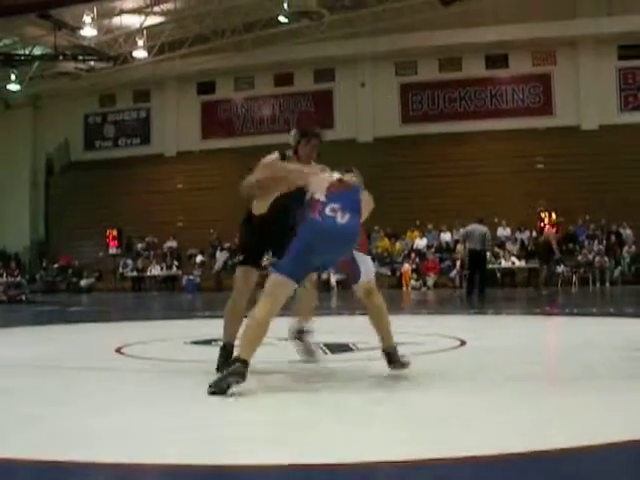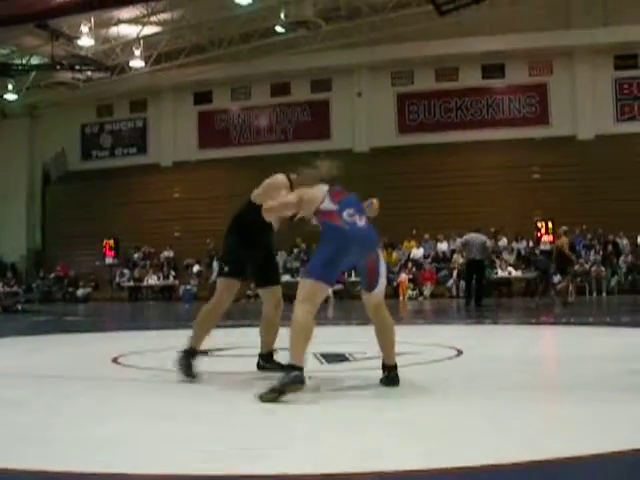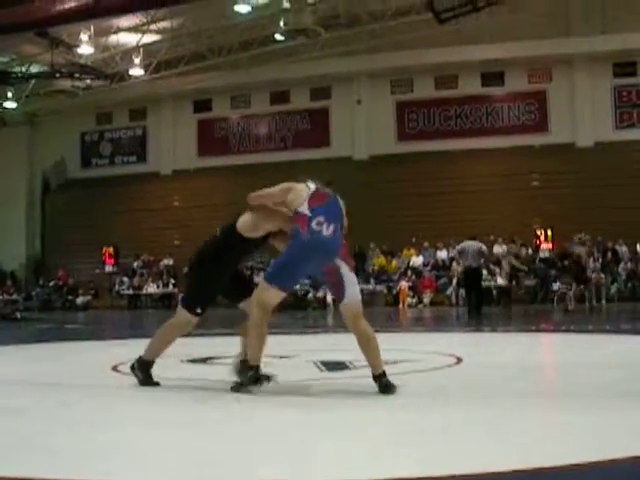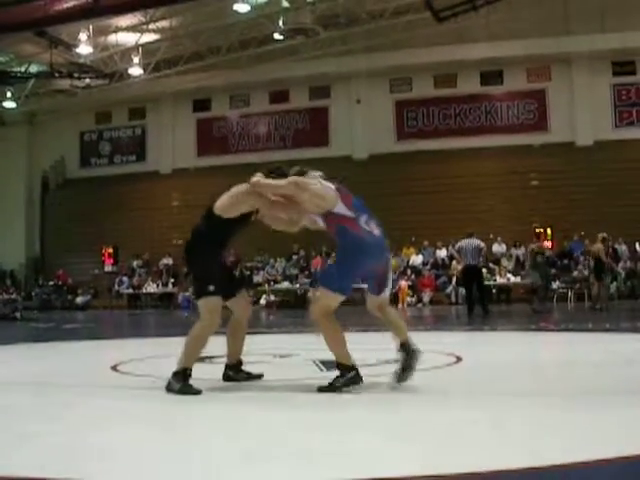
dt=0.4s
person 1, frame 1
left shoulder: (321, 178)
right shoulder: (365, 197)
left hip: (315, 232)
right hip: (347, 239)
left knee: (268, 302)
left ankle: (238, 367)
person 1, frame 2
left shoulder: (308, 195)
right shoulder: (352, 197)
left elbow: (269, 210)
left hip: (339, 238)
right hip: (368, 239)
left knee: (305, 303)
right knee: (376, 307)
left ankle: (294, 372)
right ankle: (391, 371)
person 1, frame 3
left shoulder: (295, 189)
right shoulder: (338, 201)
left elbow: (253, 199)
left wrist: (274, 203)
left hip: (304, 247)
right hip: (333, 251)
left knee: (261, 303)
right knee: (355, 318)
left ankle: (251, 369)
right ankle: (381, 378)
person 1, frame 4
left shoulder: (303, 185)
right shoulder: (331, 191)
left elbow: (257, 184)
left wrist: (258, 178)
right wrist: (302, 219)
left hip: (355, 249)
right hip: (379, 248)
left knee: (319, 310)
right knee: (379, 306)
left ankle: (348, 371)
right ankle: (407, 348)
person 2, frame 1
left shoulder: (312, 168)
right shoulder: (273, 163)
right elbow: (257, 209)
right wrist: (277, 186)
left hip: (286, 229)
right hip: (258, 227)
left knee: (307, 287)
right knee: (243, 288)
right ankle: (226, 351)
person 2, frame 2
right shoulder: (279, 184)
right elbow: (274, 222)
left hip: (261, 243)
right hip: (239, 239)
left knee: (274, 302)
right knee: (223, 299)
left ankle: (265, 357)
right ankle: (189, 354)
person 2, frame 3
left shoulder: (270, 223)
right shoulder: (271, 215)
left elbow: (284, 243)
left hip: (225, 266)
right hip: (209, 265)
right knee: (183, 321)
right ankle: (143, 364)
person 2, frame 4
left shoulder: (257, 203)
right shoulder: (248, 192)
left elbow: (281, 221)
right elbow: (284, 210)
left hip: (215, 255)
right hip: (201, 253)
left knee: (243, 309)
right knee: (212, 318)
left ankle: (233, 368)
right ankle: (179, 376)
